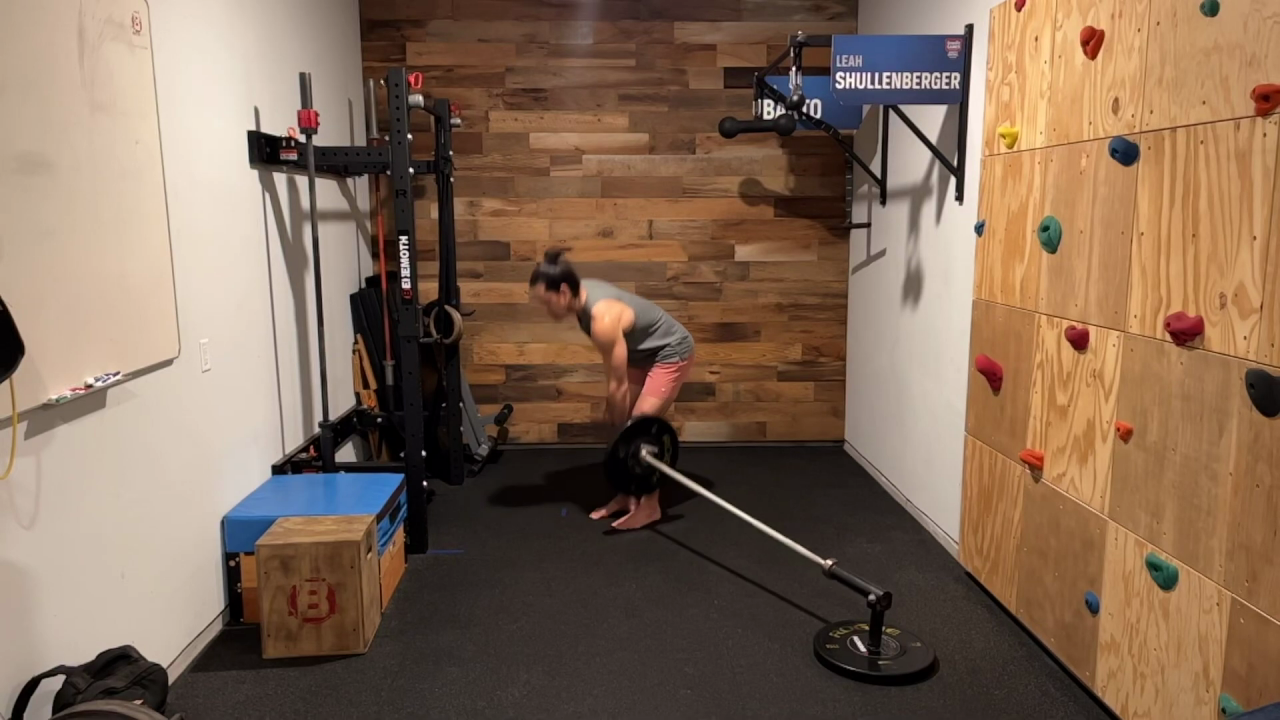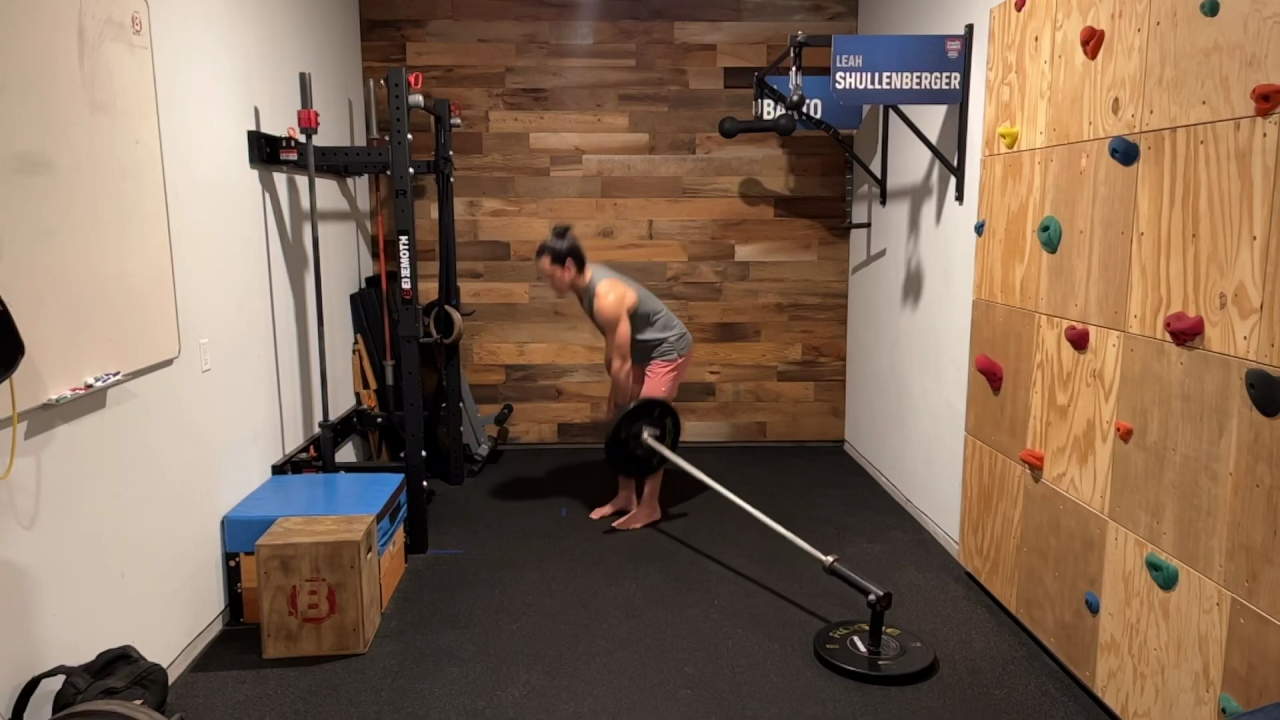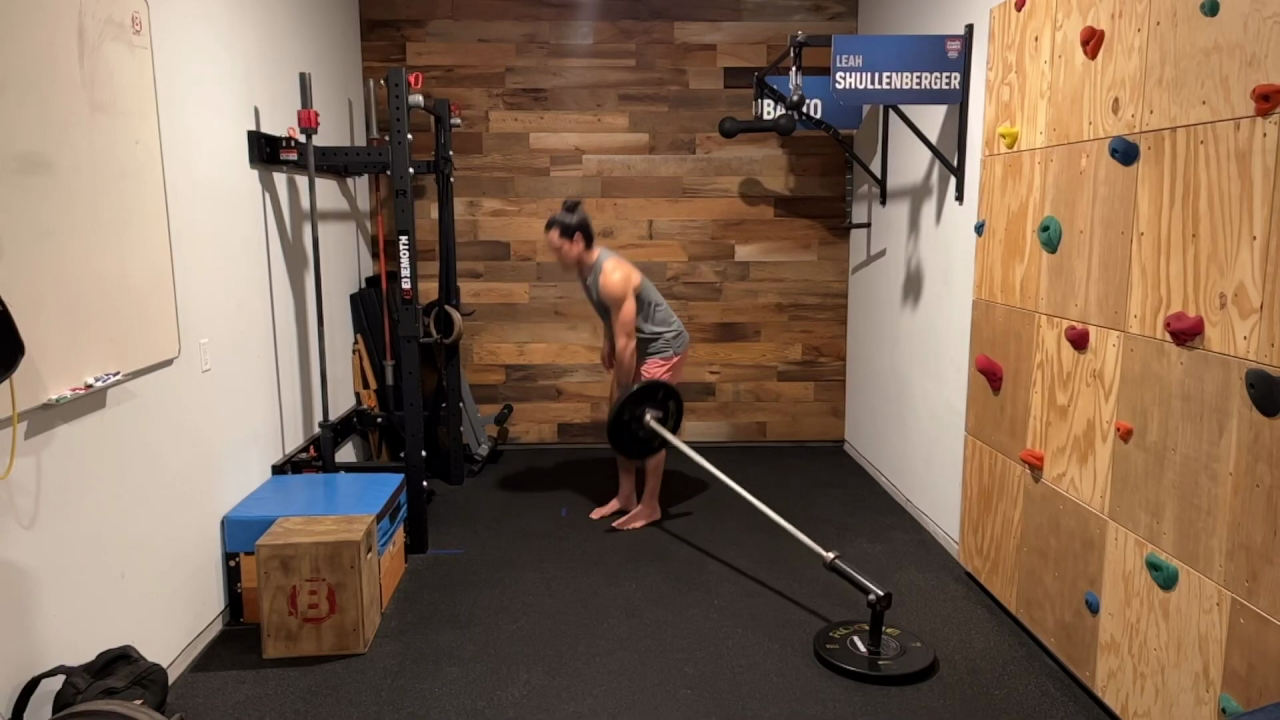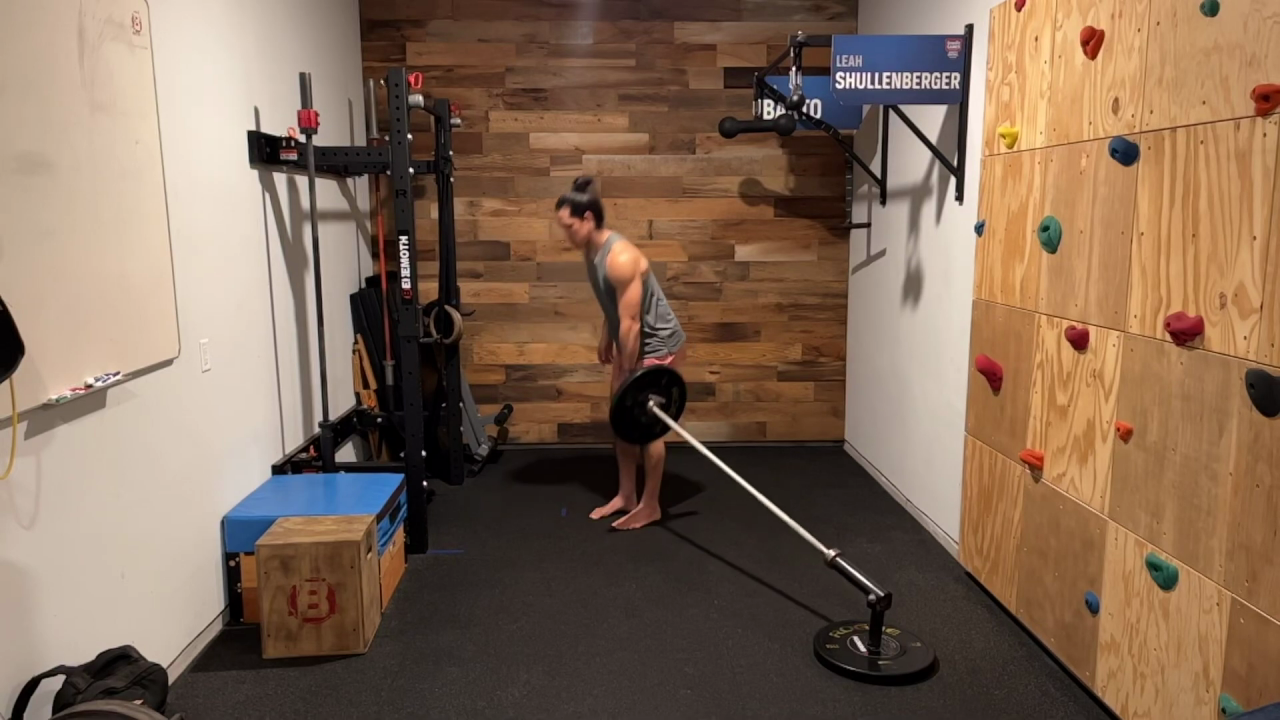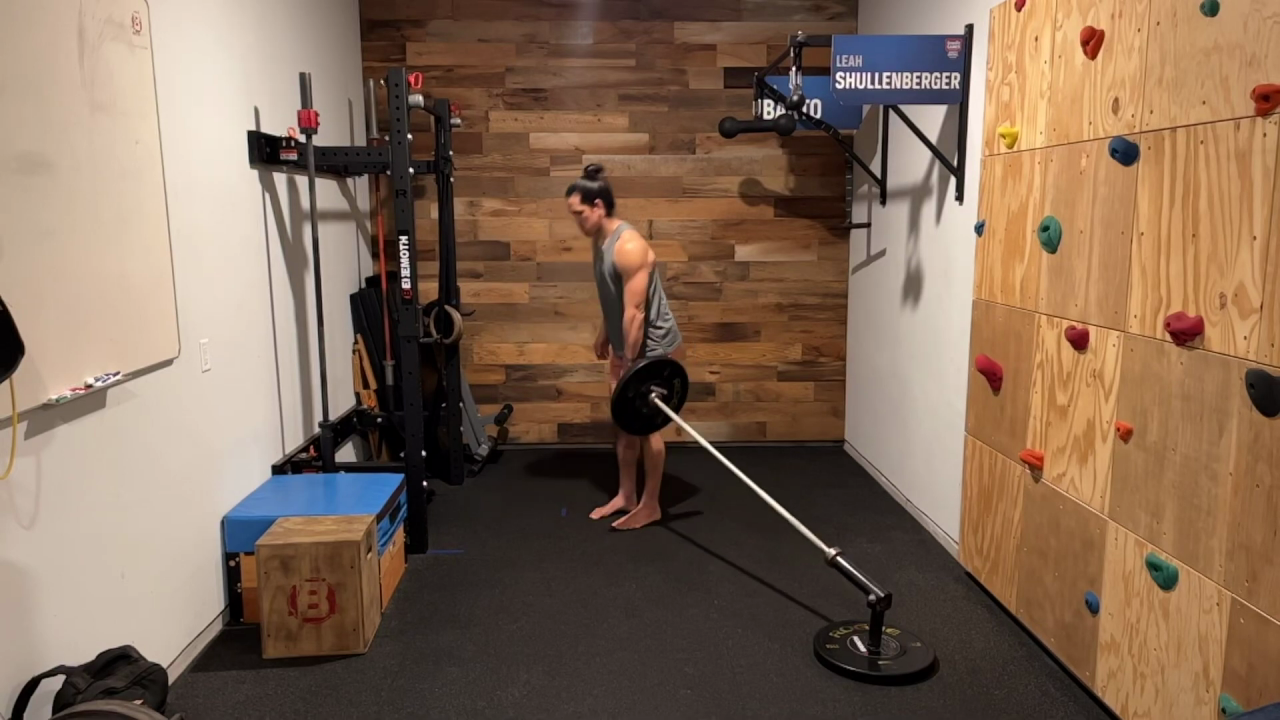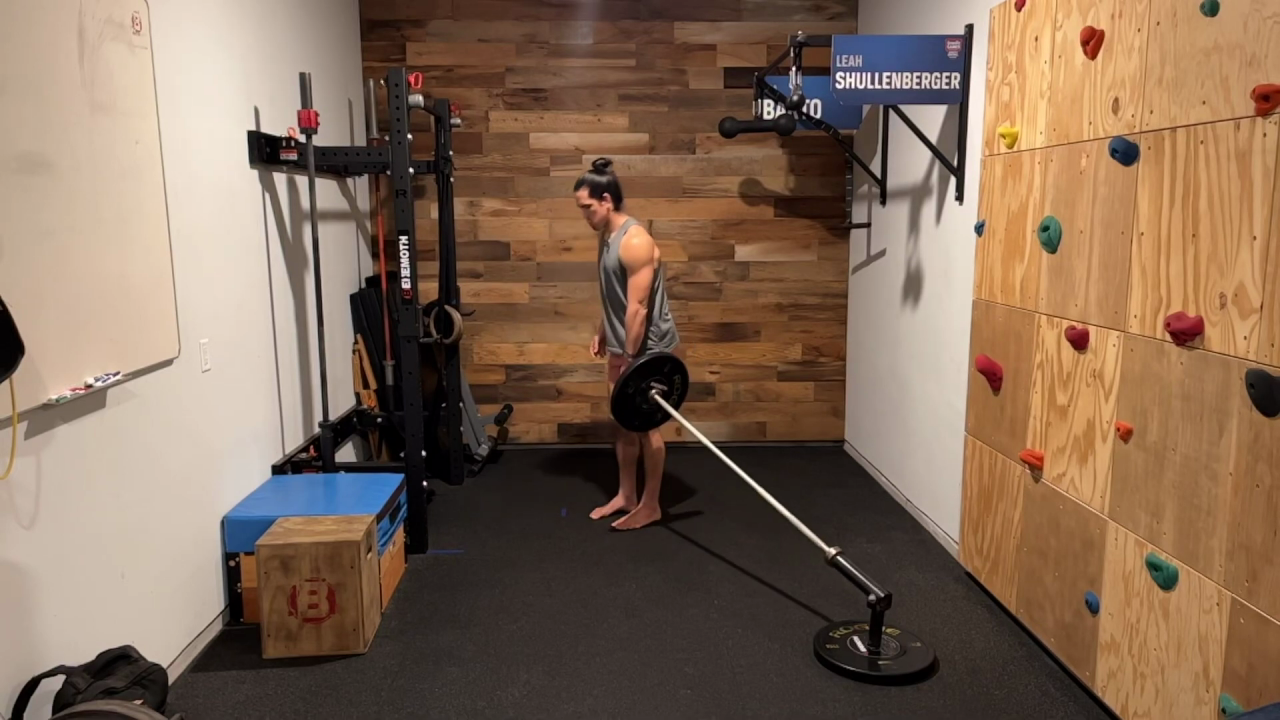
dt=0.1s
person 1, frame 1
left shoulder: (603, 318)
right shoulder: (584, 293)
left elbow: (618, 384)
left wrist: (622, 427)
left hip: (671, 352)
right hip: (642, 352)
right knee: (615, 420)
left ankle: (649, 507)
right ankle: (624, 496)
person 1, frame 2
left shoulder: (606, 298)
right shoulder: (585, 278)
left elbow: (622, 364)
left wrist: (624, 410)
left hip: (668, 348)
right hip: (642, 347)
right knee: (617, 417)
left ankle: (650, 506)
right ankle: (626, 495)
person 1, frame 3
left shoulder: (612, 275)
right shoulder: (586, 267)
left elbow: (626, 340)
left wrist: (626, 391)
right wrist: (607, 348)
left hip: (663, 346)
right hip: (635, 347)
left ankle: (649, 506)
right ankle: (625, 496)
person 1, frame 4
left shoulder: (620, 257)
right shoulder: (593, 249)
left elbow: (631, 322)
left wrist: (628, 376)
right wrist: (604, 341)
left hip: (659, 345)
right hip: (633, 343)
left ankle: (650, 506)
right ankle: (626, 494)
person 1, frame 5
left shoulder: (629, 246)
right shoulder: (601, 241)
left elbow: (636, 312)
left wrist: (631, 364)
right wrist: (603, 336)
left hip: (653, 349)
right hip: (625, 346)
left ankle: (650, 505)
right ankle: (626, 495)
person 1, frame 6
left shoulder: (635, 241)
right shoulder: (606, 235)
left elbow: (639, 308)
left wrist: (632, 361)
right wrist: (601, 332)
left hip: (650, 348)
right hip: (623, 346)
left knee: (645, 425)
right knee: (623, 422)
left ankle: (650, 505)
right ankle: (626, 495)
